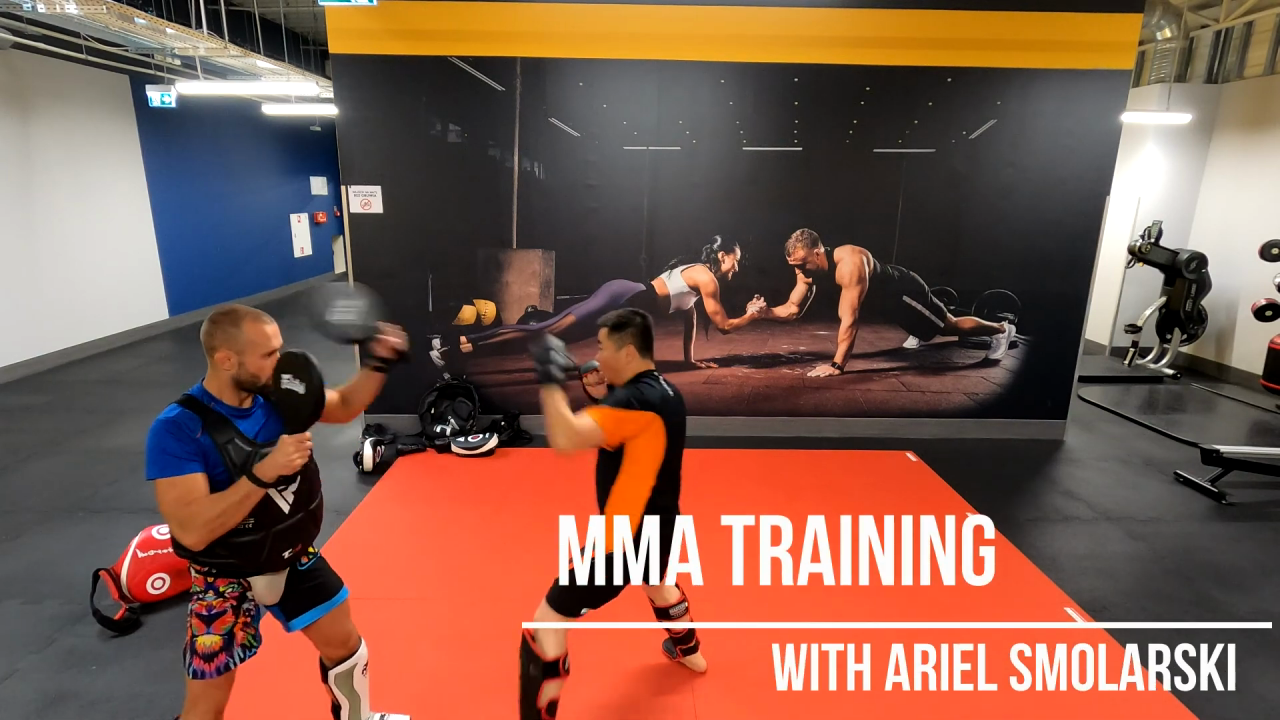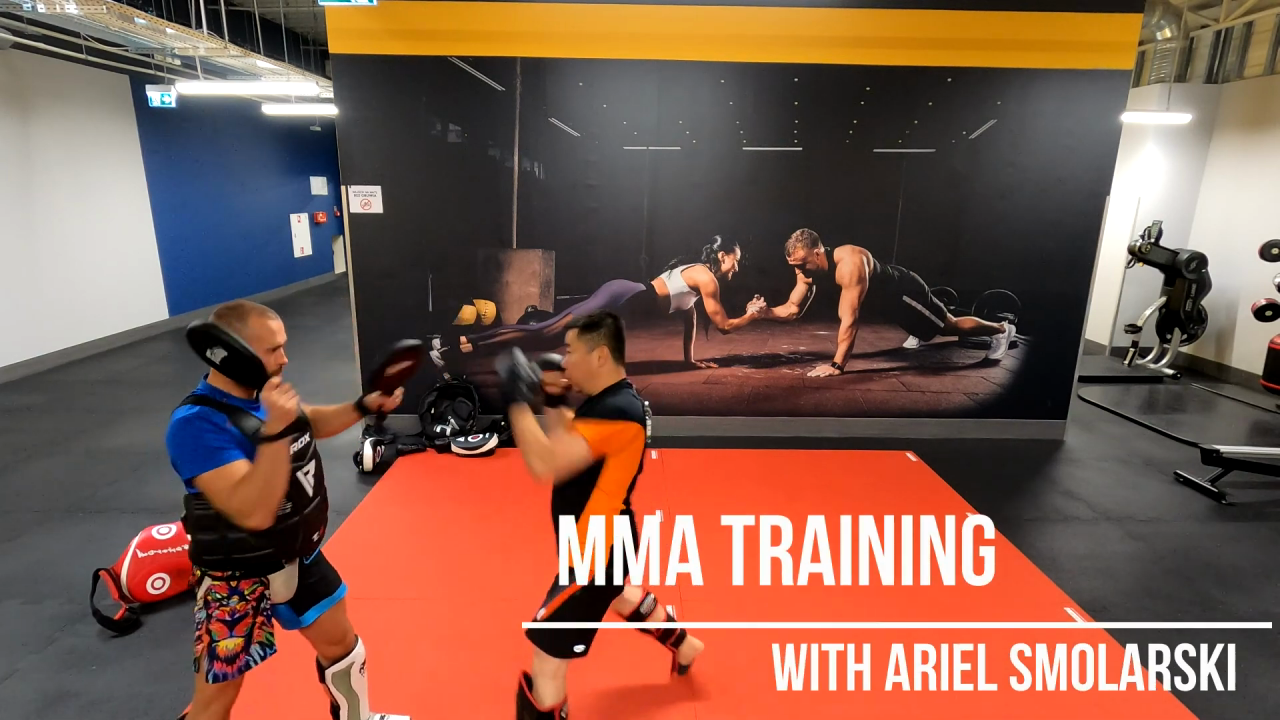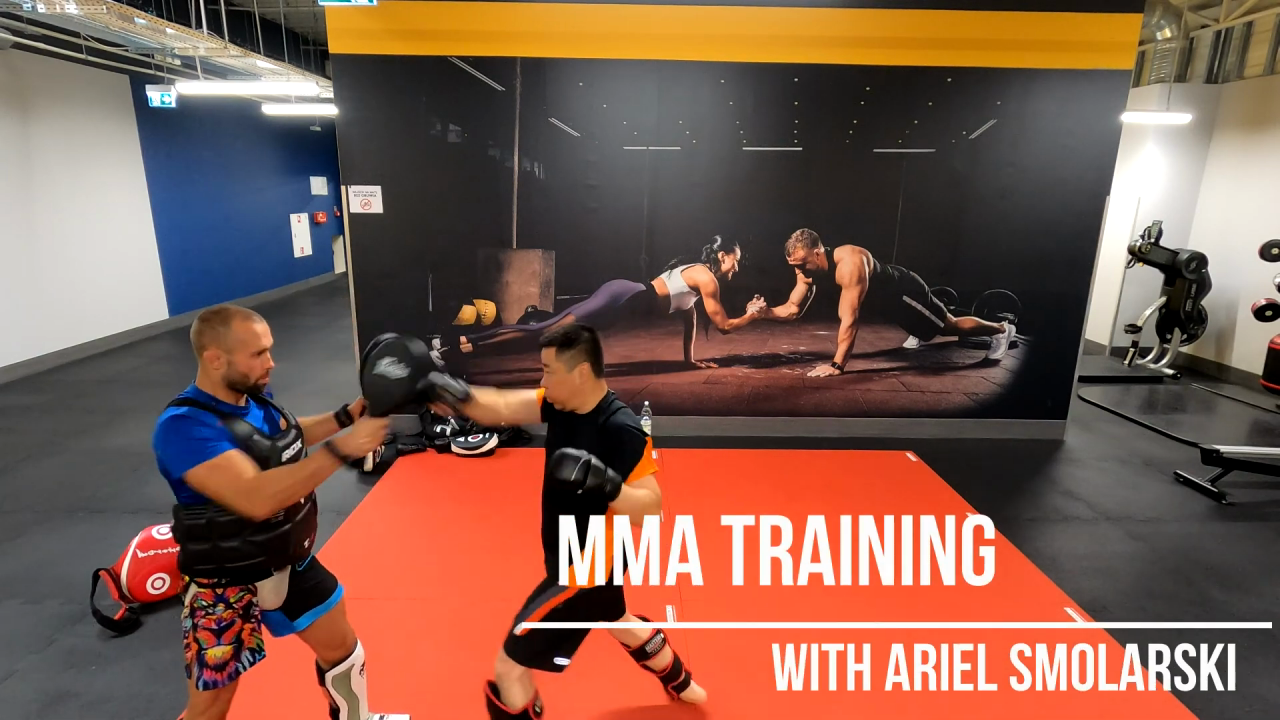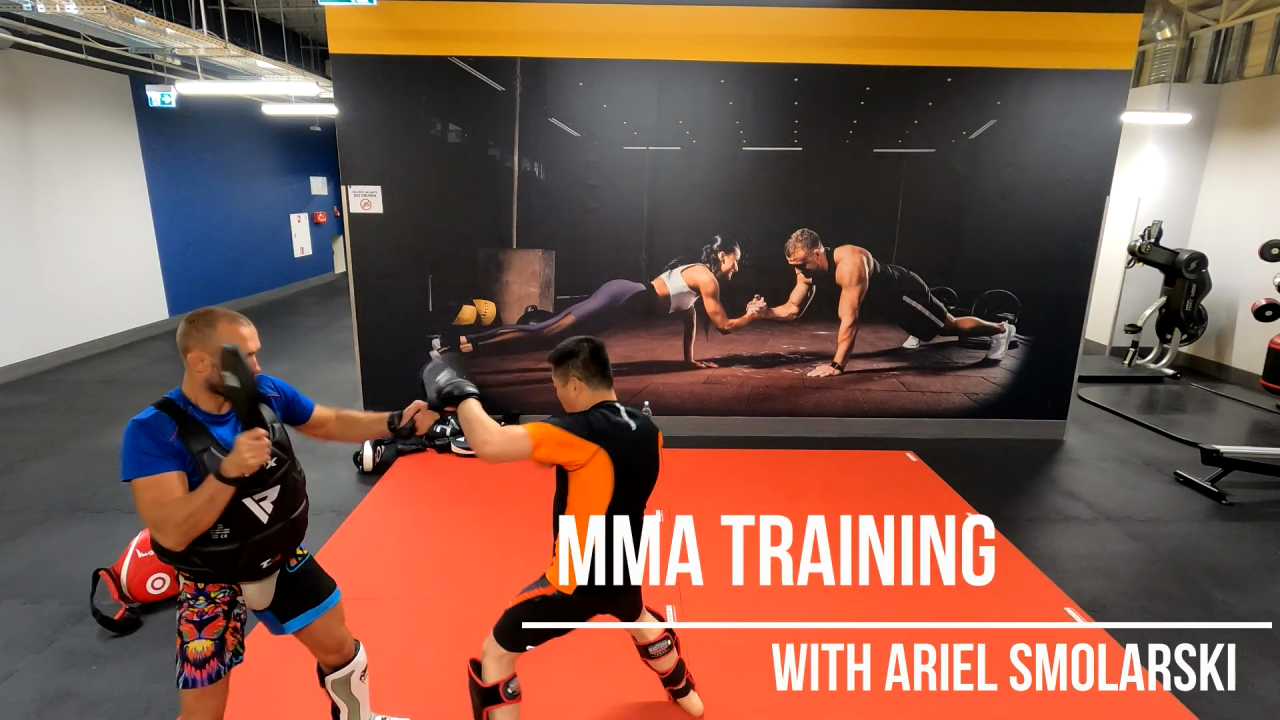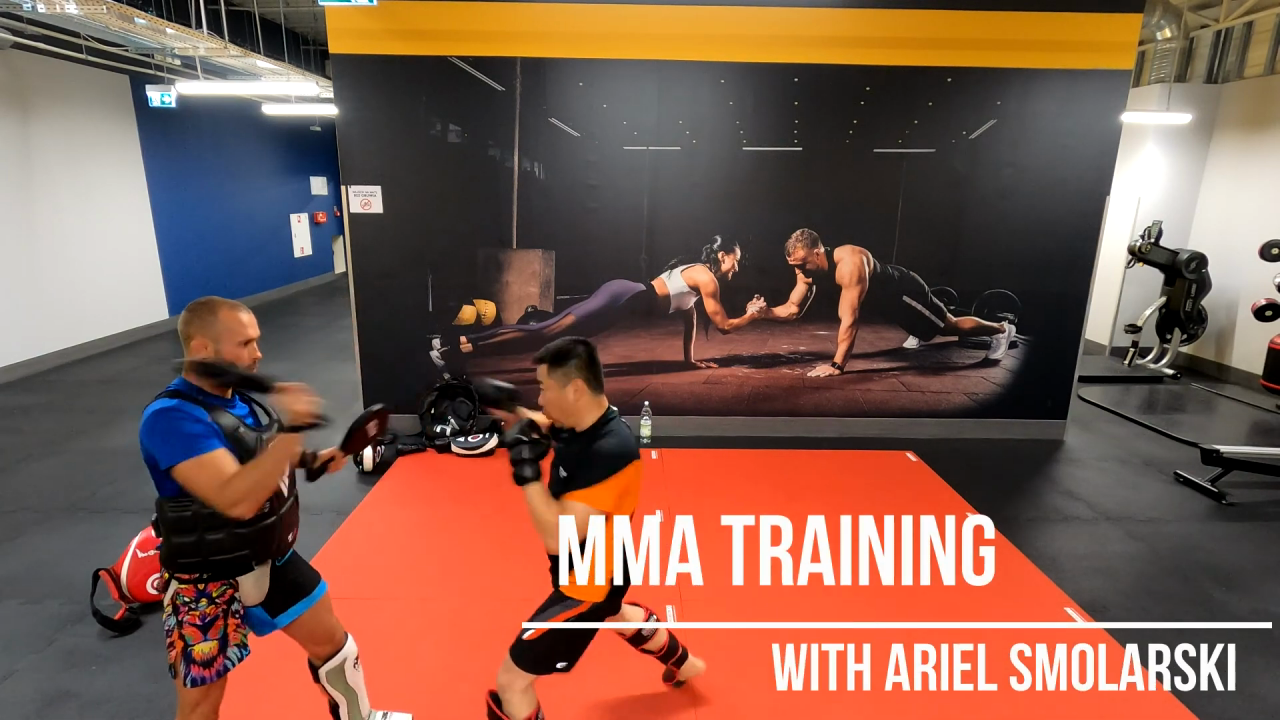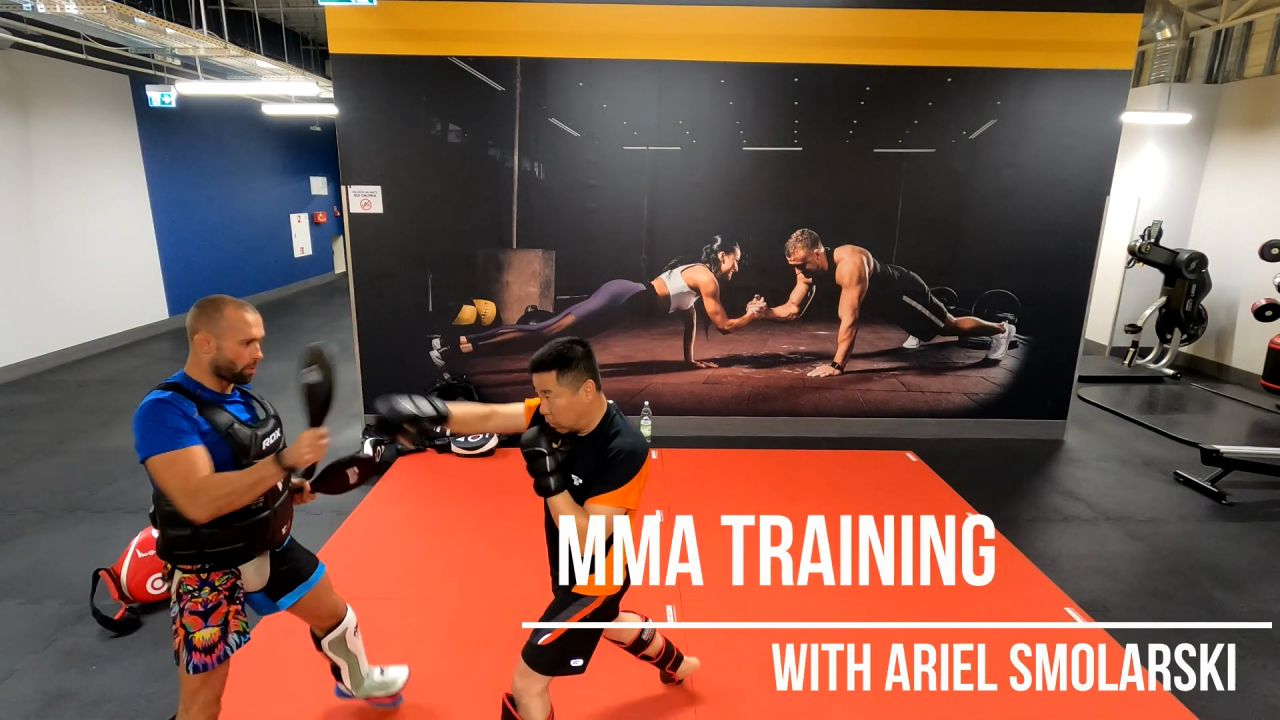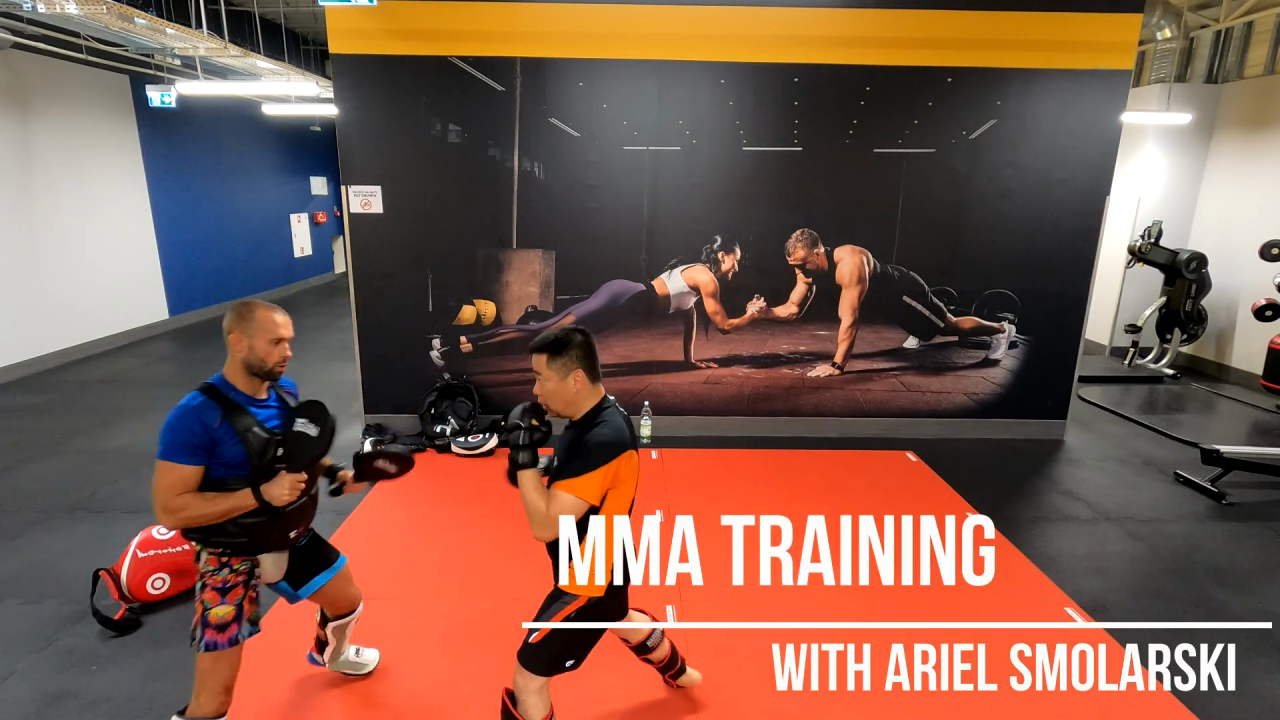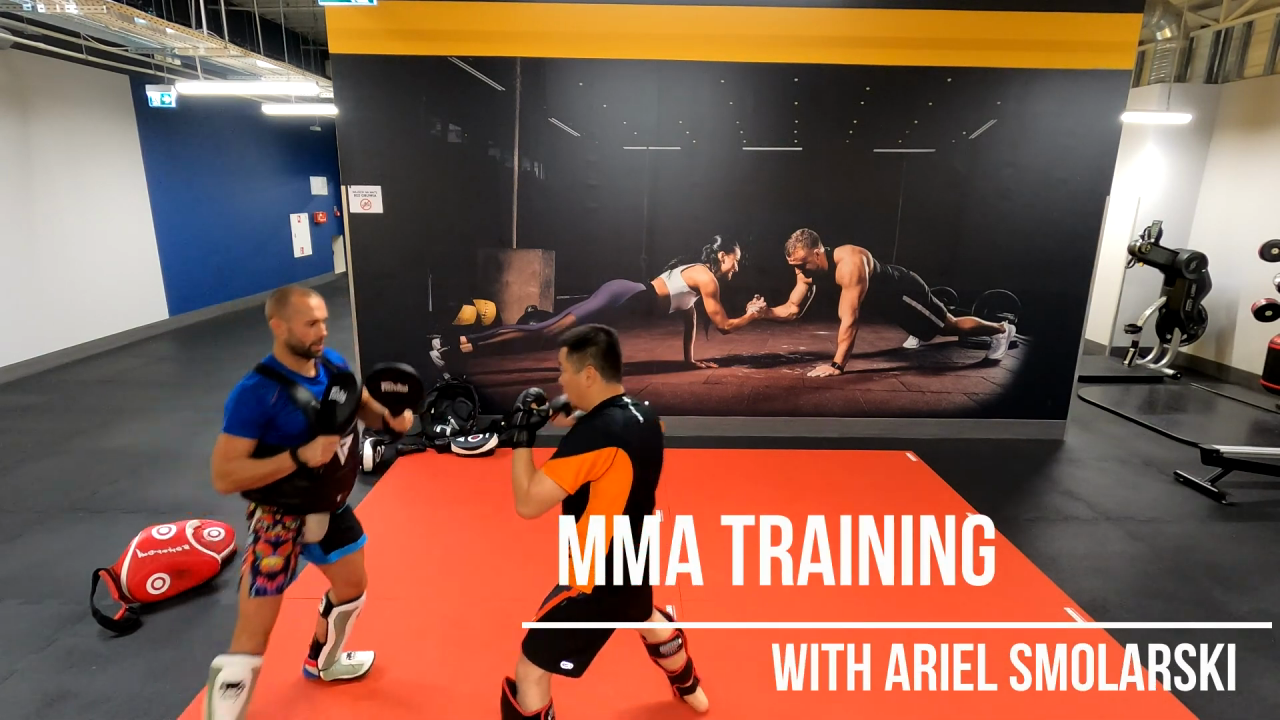
dt=0.2s
person 1, frame 1
right shoulder: (176, 429)
left elbow: (343, 407)
right elbow: (192, 532)
left wrist: (377, 364)
right wrist: (263, 473)
left hip: (294, 561)
right hip: (226, 580)
left knee: (345, 643)
person 1, frame 2
left shoulder: (266, 387)
right shoulder: (195, 424)
left elbow: (308, 426)
right elbow: (256, 513)
left wrist: (366, 405)
right wrist: (275, 431)
left hip: (296, 558)
right hip: (236, 580)
left knee: (341, 644)
person 1, frame 3
left shoulder: (255, 394)
right shoulder: (181, 427)
left elbow: (288, 440)
right elbow: (256, 500)
left wrist: (350, 415)
right wrist: (339, 449)
left hip: (288, 565)
right hip: (225, 587)
left knee: (340, 646)
person 1, frame 4
left shoulder: (264, 391)
right shoulder: (151, 432)
left elbow: (327, 422)
right elbow: (172, 533)
left wrist: (397, 423)
right wrist: (229, 472)
left hip: (283, 563)
right hip: (214, 585)
left knee: (339, 649)
person 1, frame 5
left shoulder: (239, 392)
right shoulder: (170, 419)
right elbow: (240, 501)
right wrist: (289, 428)
left hip: (270, 559)
right hip: (206, 584)
left knee: (330, 639)
person 1, frame 6
left shoulder: (240, 392)
right shoulder: (162, 412)
right elbow: (201, 503)
left wrist: (289, 485)
right wrist: (285, 460)
left hip: (269, 547)
right hip: (208, 573)
left knee: (333, 613)
left ankle: (357, 681)
person 1, frame 7
left shoulder: (285, 392)
right shoulder: (195, 417)
right elbow: (170, 510)
left wrist: (332, 471)
right wrist: (261, 495)
left hip: (293, 539)
right hip: (233, 560)
left knee: (347, 600)
left ankle: (330, 653)
person 1, frame 8
left shoulder: (331, 362)
right shoulder: (256, 394)
left elbow: (358, 402)
right elbow: (225, 476)
left wrist: (388, 415)
right wrist: (300, 457)
left hip: (329, 506)
right hip: (279, 519)
left knee: (351, 587)
right knee: (251, 639)
left ankle: (323, 660)
person 2, frame 1
left shoulder: (635, 400)
right shoulder: (661, 390)
left elbow: (564, 439)
left wrist: (550, 380)
right wrist: (603, 396)
right hip: (659, 526)
left knee: (548, 622)
right knee: (656, 581)
right ankle: (689, 651)
person 2, frame 2
left shoulder: (615, 412)
right shoulder: (606, 398)
left elbow: (546, 465)
right elbow: (563, 442)
left wrist: (518, 400)
right wrist: (552, 400)
right hip: (611, 540)
left knee: (547, 663)
right knee: (617, 594)
right ankle: (682, 644)
person 2, frame 3
left shoulder: (622, 429)
right shoulder: (563, 402)
left elbow: (649, 502)
right elbow: (502, 408)
left wrist: (605, 487)
right wrist: (461, 397)
left hip: (585, 569)
left knee: (510, 671)
right knee: (618, 622)
right ankle: (683, 684)
person 2, frame 4
left shoulder: (580, 429)
right shoulder: (646, 428)
left elbow: (489, 445)
left wrist: (460, 392)
left hip: (577, 577)
right hip: (628, 565)
left knee: (492, 657)
right knee: (636, 616)
person 2, frame 5
left shoulder: (610, 452)
right shoulder: (585, 425)
left elbow: (558, 538)
right elbow: (543, 426)
left wrist: (527, 475)
right wrist: (519, 416)
left hip: (586, 583)
right hip: (612, 568)
left knee: (512, 680)
right knee: (615, 613)
right ankle: (682, 664)
person 2, frame 6
left shoulder: (625, 451)
right shoulder: (559, 414)
left elbow: (585, 542)
right elbow: (490, 417)
left wrist: (550, 481)
right wrist: (433, 413)
left hip: (593, 581)
right hip: (574, 570)
left knee: (528, 681)
right knee: (609, 623)
right ankle: (676, 663)
person 2, frame 7
left shoulder: (601, 440)
right shoulder: (594, 415)
left elbow: (545, 527)
left wrist: (523, 458)
right wrist: (530, 464)
left hip: (589, 580)
right hip: (608, 568)
left knee: (527, 680)
right knee: (618, 620)
right ankle: (677, 671)
person 2, frame 8
left shoulder: (593, 434)
right shoulder: (643, 415)
left elbow: (528, 505)
left wrist: (522, 434)
left hip: (597, 577)
left knee: (529, 672)
right knee: (648, 619)
right ankle: (689, 687)
person 3, frame 1
left shoulder: (694, 271)
right shoulder: (706, 278)
left elbow: (689, 317)
right elbow: (724, 325)
left wrist: (690, 358)
right wrist: (752, 314)
left hip: (621, 295)
right hip: (623, 299)
left knee: (544, 332)
right knee: (546, 335)
left ankle: (459, 342)
right ankle: (459, 346)
person 3, frame 2
left shoulder: (692, 273)
right shoulder: (707, 278)
left elbow: (690, 317)
right elbow: (723, 325)
left wrist: (689, 358)
right wrist: (751, 315)
left hip: (619, 296)
right hip: (622, 301)
left knee: (543, 334)
right knee: (545, 336)
left ankle: (461, 341)
right ankle: (460, 346)
person 3, frame 3
left shoulder: (692, 272)
right shoulder: (708, 278)
left elbow: (691, 316)
right elbow: (723, 325)
left wrist: (690, 359)
right wrist: (752, 315)
left hip: (621, 294)
right hip: (623, 300)
left knee: (545, 332)
right knee: (547, 335)
left ankle: (462, 342)
right ankle: (463, 346)
person 3, frame 4
left shoulder: (694, 272)
right shoulder: (707, 278)
left elbow: (689, 316)
right elbow: (723, 325)
left wrist: (690, 358)
right wrist: (751, 315)
left hip: (622, 294)
right hip: (624, 299)
left knee: (546, 332)
right knee: (547, 336)
left ankle: (460, 343)
right ankle: (461, 344)
person 3, frame 5
left shoulder: (694, 273)
right shoulder: (707, 278)
left elbow: (690, 317)
right elbow: (724, 325)
left wrist: (690, 358)
right wrist: (752, 314)
left hip: (622, 295)
right hip: (624, 299)
left knee: (546, 333)
right knee: (547, 336)
left ankle: (460, 343)
right ankle: (457, 347)
person 3, frame 6
left shoulder: (694, 272)
right shoulder: (707, 278)
left elbow: (689, 317)
right elbow: (724, 325)
left wrist: (691, 358)
right wrist: (752, 314)
left hip: (622, 295)
right hip: (624, 299)
left knee: (546, 332)
right knee: (546, 335)
left ankle: (457, 343)
right ankle: (458, 347)
person 3, frame 7
left shoulder: (694, 272)
right shoulder: (707, 278)
left elbow: (689, 318)
right elbow: (724, 325)
left wrist: (690, 359)
right wrist: (752, 315)
left hip: (622, 294)
right hip: (624, 299)
left knee: (545, 332)
right knee: (547, 334)
left ankle: (458, 343)
right ankle: (458, 345)
person 3, frame 8
left shoulder: (694, 272)
right shoulder: (707, 278)
left elbow: (689, 318)
right elbow: (724, 325)
left wrist: (690, 359)
right wrist: (752, 314)
left hip: (622, 294)
right hip: (624, 299)
left knee: (547, 332)
right knee: (546, 335)
left ankle: (458, 343)
right ankle: (458, 345)
person 4, frame 1
left shoulder: (849, 264)
right shoulder: (808, 269)
left elbow: (849, 319)
right elbow: (792, 309)
left wrist: (837, 365)
right wrist: (764, 312)
left hip: (904, 290)
right hip: (886, 294)
left knee: (949, 326)
left ankle: (1001, 330)
right ankle: (919, 333)
person 4, frame 2
left shoulder: (849, 264)
right shoulder: (808, 268)
left elbow: (849, 319)
right elbow: (793, 309)
left wrist: (837, 365)
right wrist: (764, 312)
left hip: (904, 290)
right hip: (886, 294)
left knee: (948, 327)
left ankle: (1001, 330)
right ankle: (919, 334)
person 4, frame 3
left shoulder: (849, 264)
right shoulder: (808, 268)
left elbow: (849, 319)
right elbow: (793, 309)
left wrist: (837, 365)
right wrist: (764, 313)
left hip: (904, 290)
right hip: (886, 293)
left knee: (949, 327)
left ankle: (1000, 330)
right ankle: (918, 335)
person 4, frame 4
left shoulder: (850, 263)
right shoulder: (808, 268)
left elbow: (849, 319)
right elbow: (793, 309)
left wrist: (837, 364)
right wrist: (764, 312)
left hip: (904, 290)
right hip: (886, 293)
left knee: (949, 326)
left ankle: (1001, 330)
right ankle: (919, 334)
person 4, frame 5
left shoulder: (850, 264)
right shoulder: (808, 269)
left elbow: (849, 319)
right elbow: (793, 309)
left wrist: (837, 364)
right wrist: (765, 312)
left hip: (904, 290)
right hip: (886, 294)
left knee: (950, 326)
left ankle: (1001, 330)
right ankle: (919, 333)
person 4, frame 6
left shoulder: (850, 264)
right shoulder: (808, 269)
left elbow: (849, 318)
right elbow: (793, 309)
left wrist: (837, 365)
right wrist: (765, 312)
left hip: (904, 290)
right hip: (885, 294)
left knee: (949, 326)
left ankle: (1001, 330)
right ankle: (919, 334)
person 4, frame 7
left shoulder: (849, 264)
right shoulder: (808, 269)
left elbow: (849, 319)
right elbow: (793, 309)
left wrist: (837, 365)
right wrist: (765, 313)
left hip: (904, 290)
right hip: (885, 294)
left knee: (948, 327)
left ankle: (1001, 330)
right ankle: (919, 334)
person 4, frame 8
left shoulder: (850, 263)
right shoulder: (808, 268)
left elbow: (849, 318)
right elbow: (793, 309)
left wrist: (837, 365)
right wrist: (765, 313)
left hip: (904, 290)
right hip: (886, 293)
left knee: (949, 327)
left ankle: (1001, 330)
right ankle: (918, 335)
